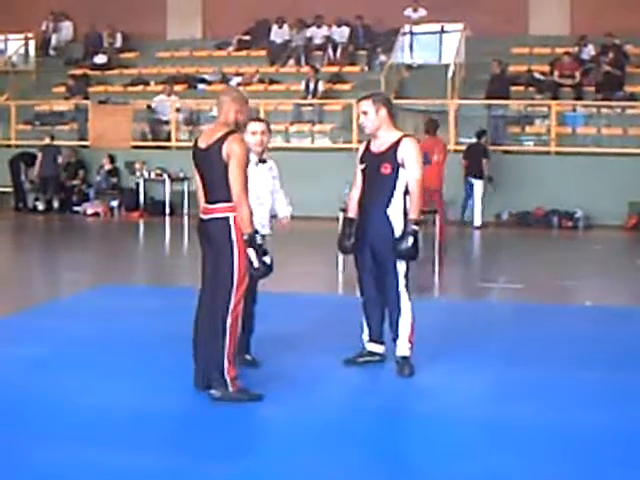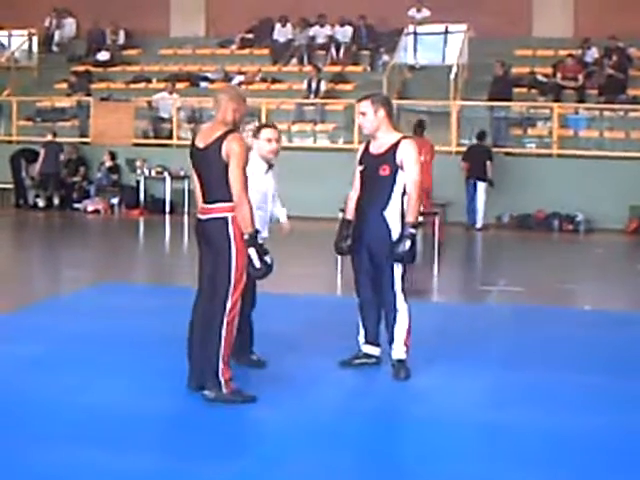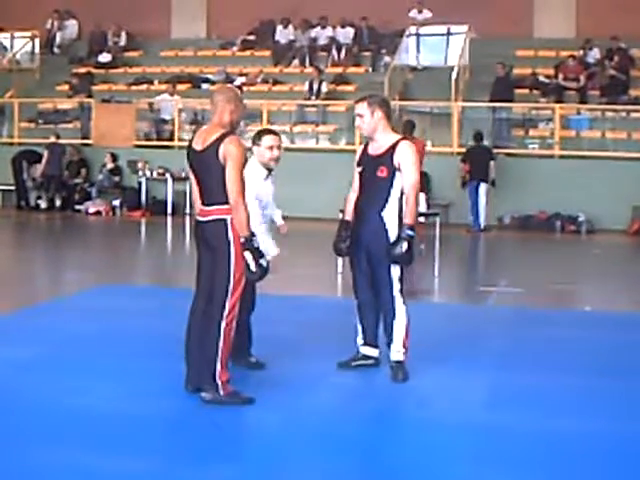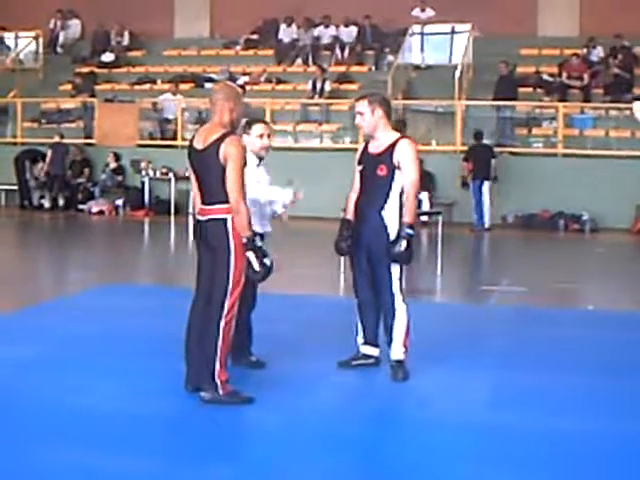
dt=0.2s
person 1, frame 1
left shoulder: (200, 140)
right shoulder: (234, 142)
left elbow: (201, 191)
right elbow: (238, 198)
right wrist: (252, 239)
left hip: (207, 221)
right hip: (229, 222)
left knee: (210, 296)
right knee: (229, 302)
left ankle: (204, 373)
right ankle: (223, 382)
person 1, frame 2
left shoulder: (198, 138)
right shoulder: (234, 141)
left elbow: (199, 191)
right elbow: (239, 198)
right wrist: (252, 240)
left hip: (205, 221)
right hip: (227, 222)
left knee: (206, 296)
right knee: (226, 302)
left ankle: (198, 373)
right ankle: (217, 382)
person 1, frame 3
left shoulder: (195, 141)
right shoulder: (231, 144)
left elbow: (197, 194)
right elbow: (236, 200)
right wrist: (248, 242)
left hip: (203, 223)
right hip: (225, 225)
left knee: (204, 298)
right knee: (224, 305)
left ankle: (196, 375)
right ankle: (215, 384)
person 1, frame 4
left shoulder: (195, 140)
right shoulder: (231, 143)
left elbow: (197, 192)
right elbow: (236, 201)
right wrist: (251, 242)
left hip: (203, 223)
right hip: (225, 225)
left knee: (204, 298)
right knee: (223, 304)
left ankle: (196, 375)
right ankle: (214, 384)
person 2, frame 1
left shoulder: (406, 145)
right shoulder: (364, 149)
left elbow: (415, 189)
left wrist: (411, 228)
right wrist: (348, 224)
left hip: (391, 230)
right hip: (365, 230)
left knee: (396, 292)
right knee: (369, 290)
left ankle: (403, 353)
right ankle: (373, 347)
person 2, frame 2
left shoulder: (405, 147)
right shoulder: (364, 149)
left elbow: (414, 192)
left wrist: (409, 232)
right wrist: (346, 225)
left hip: (389, 232)
right hip: (362, 231)
left knee: (393, 295)
right knee: (365, 292)
left ankle: (399, 356)
right ankle: (369, 349)
person 2, frame 3
left shoulder: (404, 149)
right shoulder: (363, 151)
left elbow: (411, 194)
left wrist: (406, 234)
right wrist: (345, 227)
left hip: (386, 233)
right hip: (360, 232)
left knee: (391, 296)
right knee: (364, 294)
left ankle: (398, 358)
right ankle: (367, 350)
person 2, frame 4
left shoulder: (403, 147)
right shoulder: (363, 149)
left elbow: (410, 193)
left wrist: (406, 233)
right wrist: (346, 226)
left hip: (386, 232)
right hip: (361, 231)
left knee: (391, 295)
right knee: (364, 293)
left ankle: (398, 357)
right ankle: (368, 350)
person 3, frame 1
left shoulder: (270, 166)
left elbow: (276, 194)
left wrist: (284, 213)
left hip: (257, 236)
left knee: (246, 290)
right knee: (245, 292)
left ankle: (236, 341)
right ankle: (241, 349)
person 3, frame 2
left shoulder: (269, 170)
right shoulder: (249, 171)
left wrist: (282, 216)
left knee: (242, 292)
right knee: (244, 294)
left ankle: (231, 343)
right ankle: (242, 350)
person 3, frame 3
left shoulder: (265, 174)
right shoulder: (249, 177)
right elbow: (253, 218)
left wrist: (278, 217)
right wrist: (270, 250)
left knee: (242, 294)
right knee: (243, 297)
left ankle: (229, 345)
right ankle: (240, 352)
person 3, frame 4
left shoulder: (257, 165)
right shoulder: (241, 165)
right elbow: (254, 192)
left wrist: (278, 208)
right wrist: (287, 195)
left hip: (253, 236)
left knee: (246, 292)
right knee: (244, 294)
left ankle: (236, 346)
right ankle: (241, 351)
